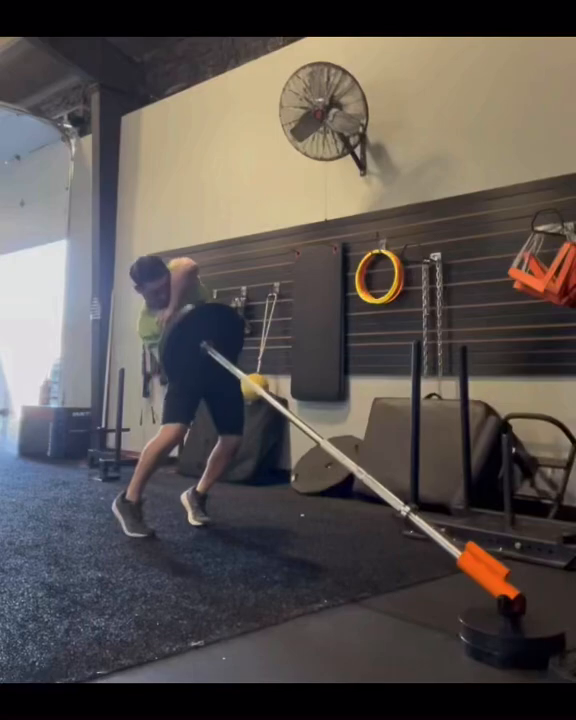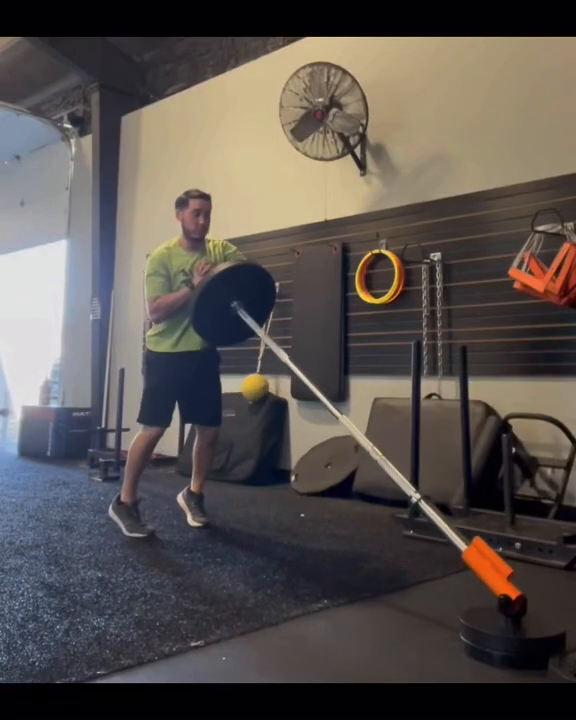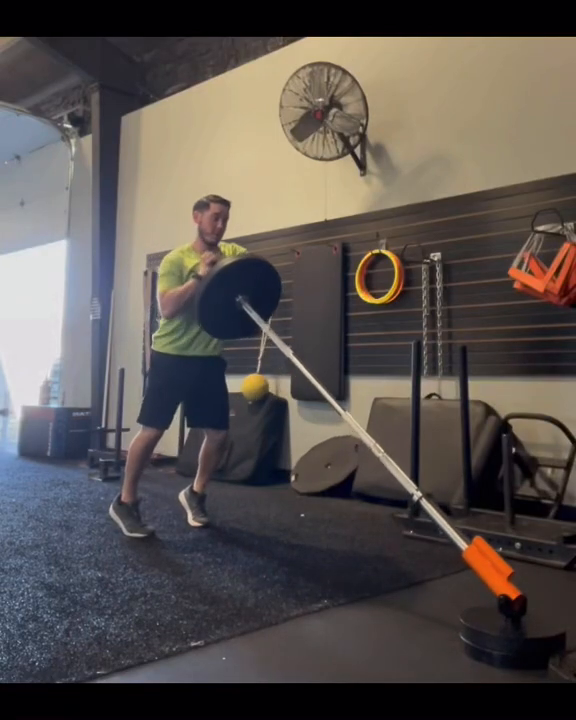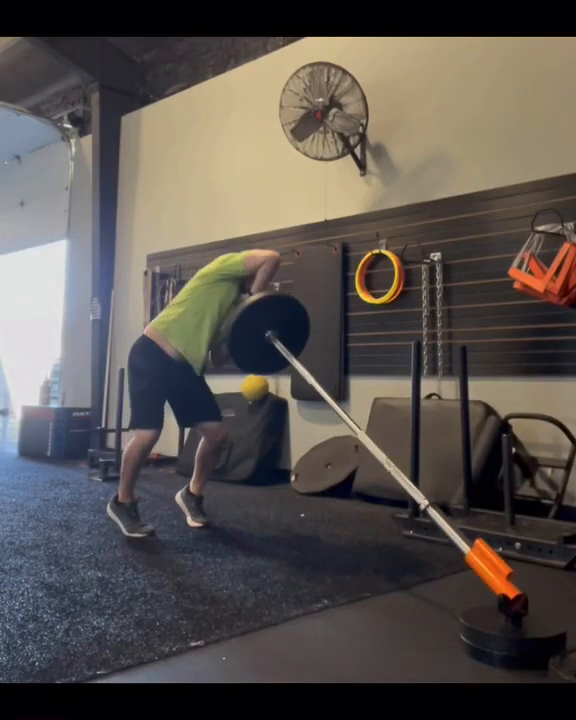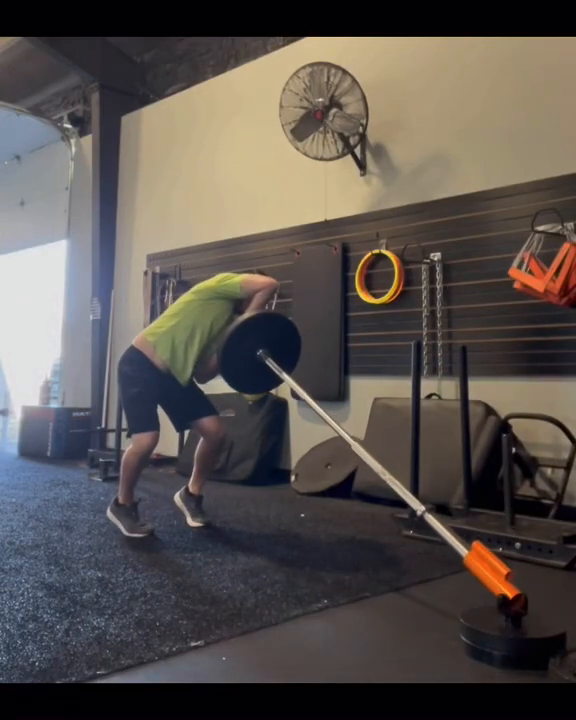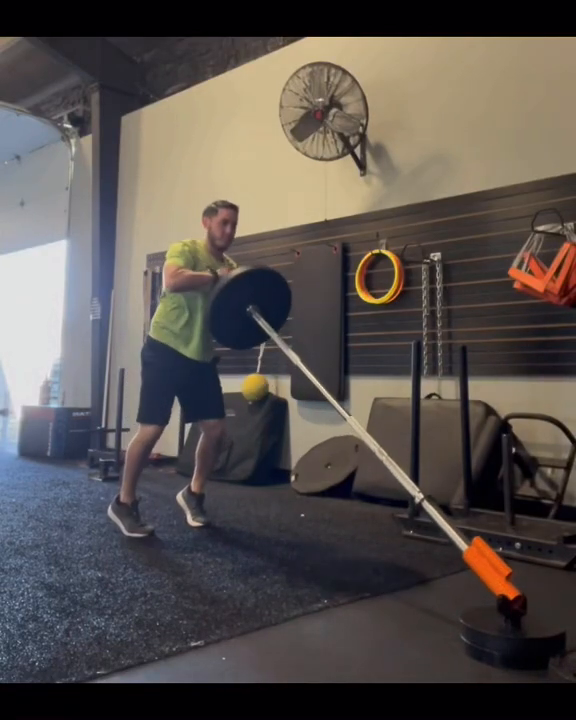
dt=0.7s
person 1, frame 1
left shoulder: (177, 273)
right shoulder: (148, 324)
left elbow: (189, 267)
left wrist: (173, 310)
left hip: (221, 365)
left knee: (232, 439)
right knee: (173, 432)
left ankle: (197, 495)
right ankle: (129, 501)
person 1, frame 2
left shoulder: (222, 250)
right shoulder: (162, 257)
right elbow: (155, 311)
right wrist: (193, 287)
left hip: (203, 354)
right hip: (165, 355)
left knee: (209, 429)
right knee: (153, 430)
left ankle: (193, 494)
right ankle: (124, 502)
person 1, frame 3
left shoulder: (234, 253)
right shoulder: (175, 259)
right elbow: (167, 308)
right wrist: (200, 277)
left hip: (209, 359)
right hip: (171, 356)
left knee: (218, 434)
right knee: (152, 431)
left ankle: (195, 494)
right ankle: (125, 502)
person 1, frame 4
left shoulder: (233, 305)
right shoulder: (225, 267)
left elbow: (219, 358)
right elbow: (271, 258)
right wrist: (254, 297)
left hip: (184, 366)
right hip: (152, 355)
left knee: (216, 433)
right knee: (147, 434)
left ankle: (192, 495)
right ankle: (122, 503)
person 1, frame 5
left shoulder: (226, 322)
right shoulder: (221, 285)
left elbow: (202, 375)
right elbow: (268, 284)
left hip: (175, 374)
right hip: (142, 365)
left knee: (215, 432)
right knee: (146, 440)
left ankle: (192, 495)
right ankle: (122, 505)
person 1, frame 6
left shoulder: (230, 267)
right shoulder: (184, 249)
right elbow: (172, 283)
right wrist: (214, 276)
left hip: (201, 357)
right hip: (165, 350)
left knee: (215, 429)
right knee: (151, 429)
left ankle: (193, 494)
right ankle: (123, 503)
